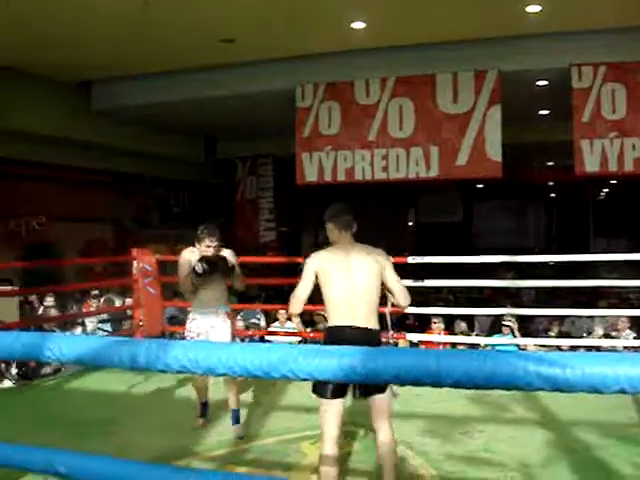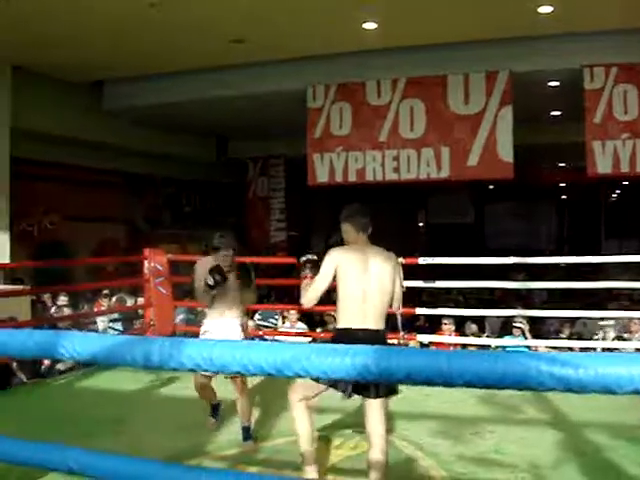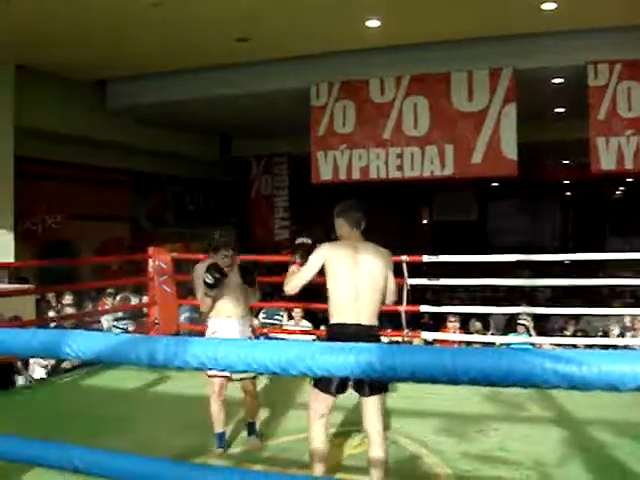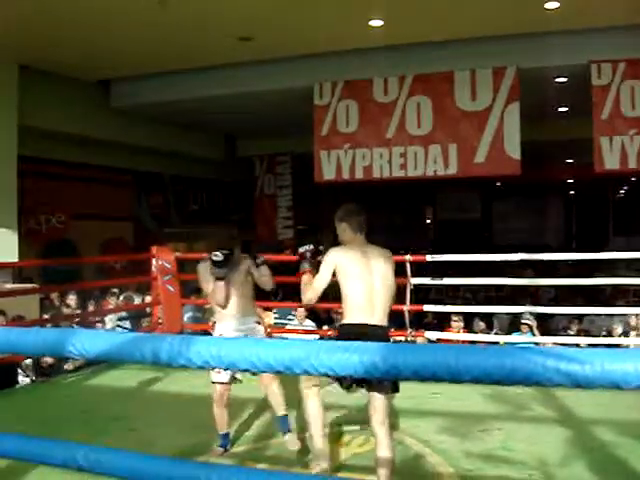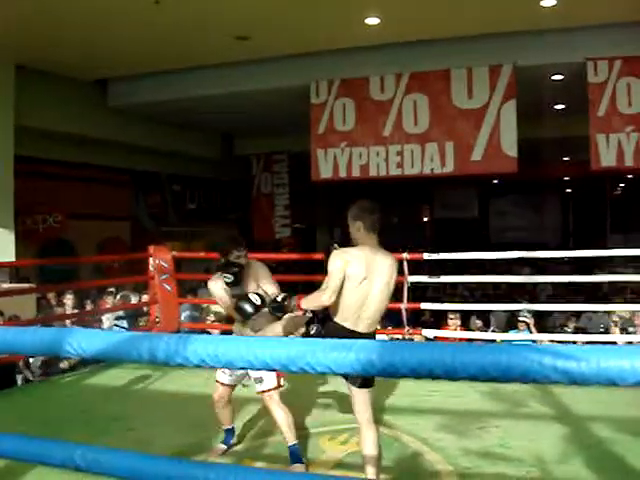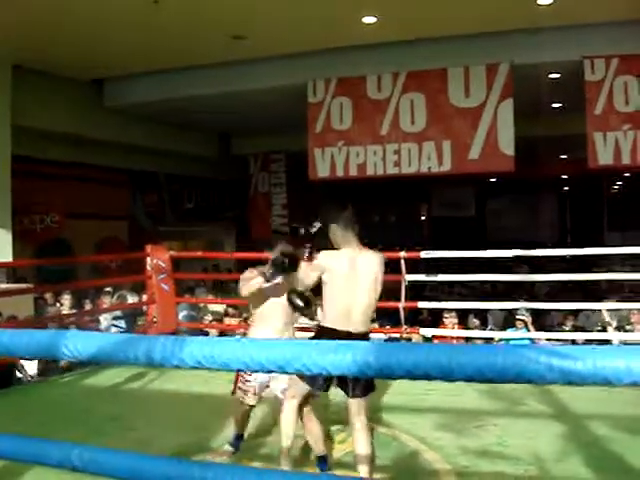
dt=0.3s
person 1, frame 1
left shoulder: (318, 258)
right shoulder: (377, 255)
left elbow: (295, 308)
right elbow: (404, 300)
left wrist: (305, 280)
left hip: (337, 341)
right hip: (370, 342)
left knee: (330, 429)
right knee: (383, 424)
person 1, frame 2
left shoulder: (337, 255)
right shoulder: (391, 260)
left elbow: (307, 301)
left wrist: (307, 274)
left hip: (345, 342)
right hip: (377, 344)
left knee: (296, 396)
right knee: (377, 428)
person 1, frame 3
left shoulder: (327, 250)
right shoulder: (383, 255)
left elbow: (290, 287)
left wrist: (298, 258)
left hip: (339, 338)
right hip: (370, 341)
left knee: (318, 417)
right knee: (375, 426)
person 1, frame 4
left shoulder: (337, 254)
right shoulder: (386, 257)
left elbow: (309, 297)
left wrist: (306, 267)
left hip: (351, 337)
right hip: (381, 341)
left knee: (308, 384)
right knee: (381, 426)
person 1, frame 5
left shoulder: (341, 257)
right shoulder: (392, 263)
left elbow: (325, 298)
left wrist: (299, 303)
left hip: (335, 339)
left knee: (296, 311)
right knee: (365, 419)
person 1, frame 6
left shoulder: (327, 258)
right shoulder: (377, 260)
left elbow: (304, 282)
left hip: (327, 342)
left knee: (291, 400)
right knee: (359, 421)
person 2, frame 1
left shoulder: (228, 255)
right shoulder: (187, 255)
left elbow: (240, 285)
right elbow: (184, 287)
left wrist: (230, 269)
right wrist: (196, 272)
left hip: (221, 316)
right hip: (197, 317)
left ankle: (235, 418)
right ankle: (203, 409)
person 2, frame 2
right shoulder: (202, 266)
left elbow: (250, 301)
right elbow: (203, 301)
left wrist: (247, 284)
right wrist: (209, 286)
left hip: (235, 326)
right hip: (211, 326)
left knee: (239, 382)
right knee: (200, 382)
left ankle: (247, 433)
right ankle: (215, 406)
person 2, frame 3
left shoulder: (243, 267)
right shoulder: (202, 269)
left elbow: (254, 301)
right elbow: (204, 306)
left wrist: (251, 283)
right wrist: (209, 285)
left hip: (243, 328)
right hip: (217, 330)
left knee: (249, 386)
right knee: (216, 389)
left ankle: (251, 430)
right ankle: (220, 442)
person 2, frame 4
left shoulder: (246, 261)
right shoulder: (205, 267)
left elbow: (268, 285)
right elbow: (219, 301)
left wrist: (257, 259)
right wrist: (220, 272)
left hip: (251, 326)
right hip: (225, 331)
left knee: (268, 373)
right knee: (219, 394)
left ankle: (285, 428)
right ankle: (224, 441)
person 2, frame 5
left shoulder: (258, 269)
right shoulder: (215, 284)
left elbow: (276, 298)
right elbow: (237, 315)
left wrist: (261, 306)
right wrist: (235, 293)
left knee: (271, 399)
right knee: (220, 396)
left ankle: (296, 457)
right ankle: (228, 438)
person 2, frame 6
left shoulder: (294, 278)
right shoulder: (253, 275)
right elbow: (245, 291)
right wrist: (270, 273)
left knee: (303, 408)
right knee: (242, 405)
right ankle: (236, 441)
